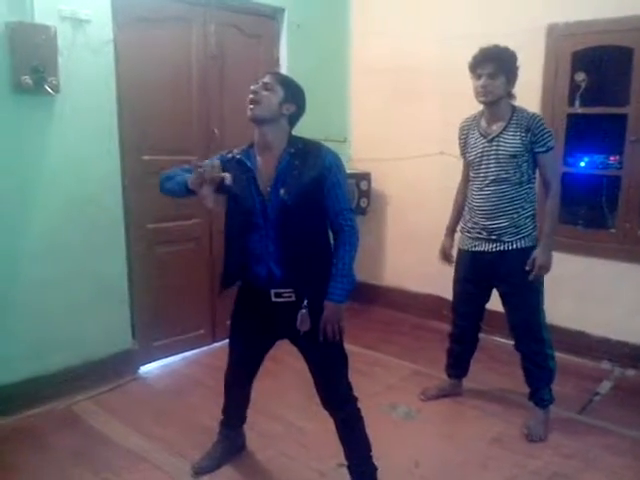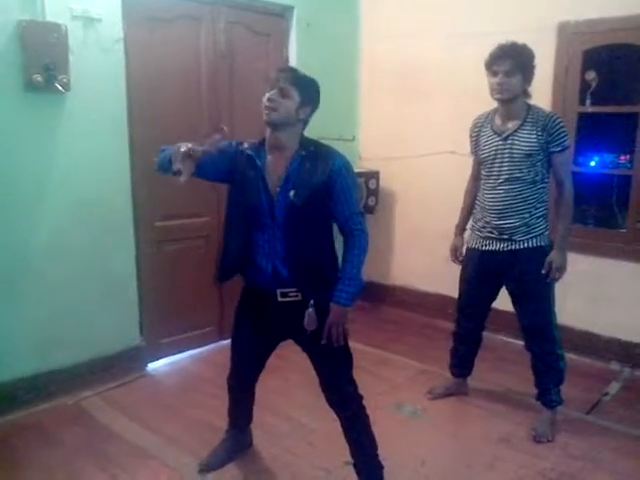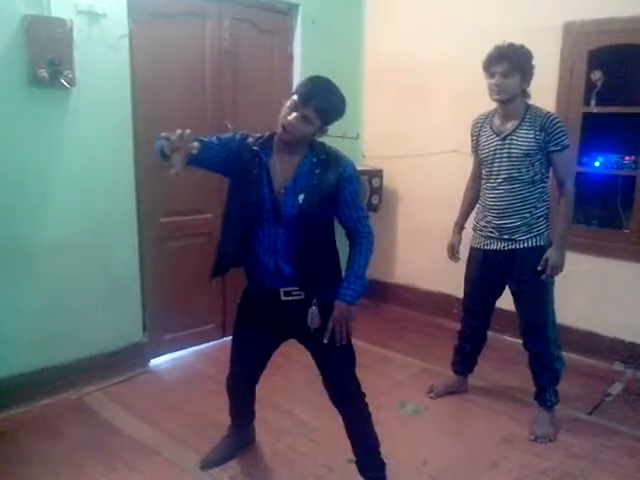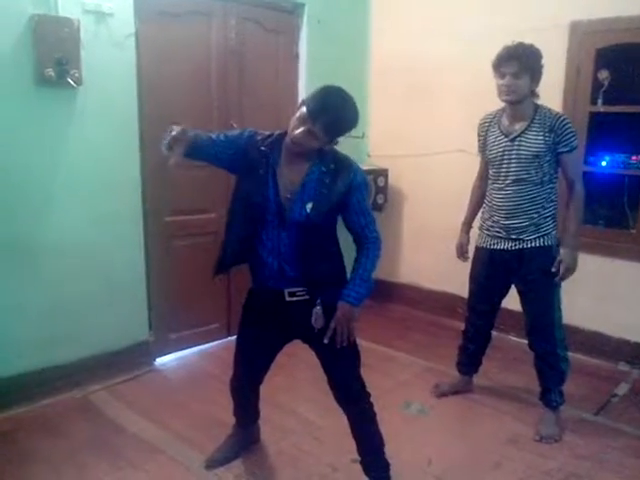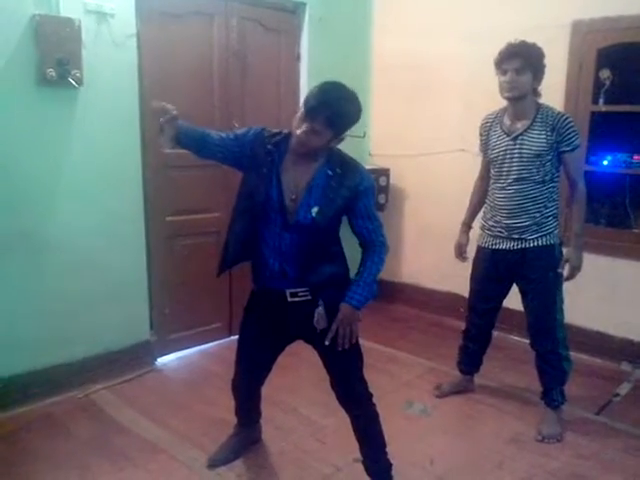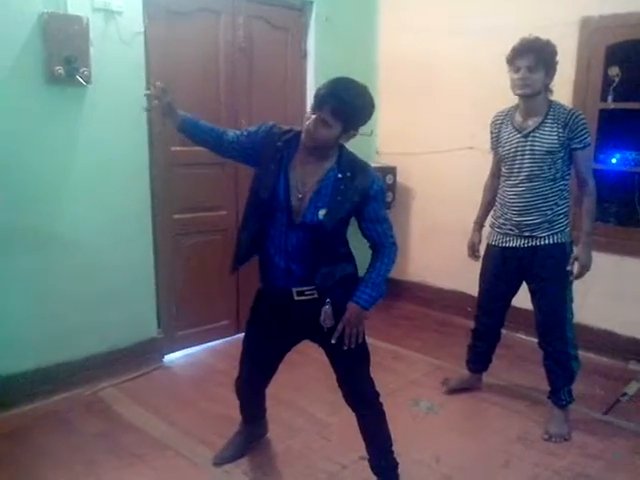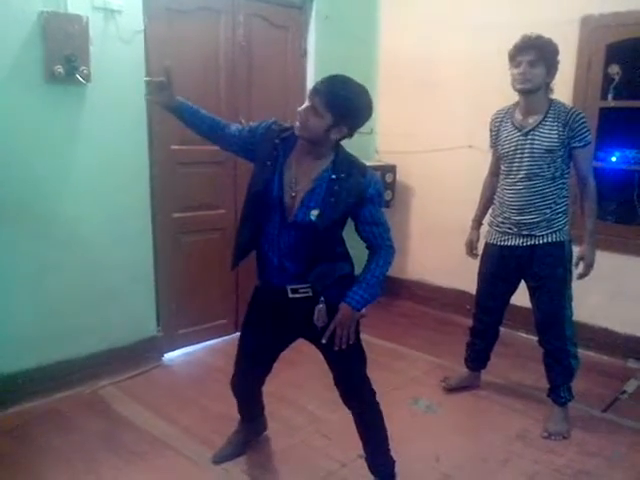
dt=0.4s
person 1, frame 1
left shoulder: (320, 161)
right shoulder: (233, 163)
left elbow: (346, 231)
right elbow: (168, 182)
left wrist: (335, 297)
right wrist: (194, 179)
left hip: (309, 300)
right hip: (254, 298)
left knee: (337, 395)
right knee: (237, 376)
right ankle: (230, 437)
person 1, frame 2
left shoulder: (330, 166)
right shoulder: (240, 157)
left elbow: (356, 235)
right elbow: (170, 160)
left wrist: (341, 300)
right wrist: (182, 157)
left hip: (313, 301)
right hip: (258, 299)
left knee: (343, 396)
right knee: (240, 377)
right ankle: (238, 434)
person 1, frame 3
left shoulder: (337, 171)
right shoulder: (244, 151)
left elbow: (362, 237)
right elbow: (190, 146)
left wrist: (347, 298)
right wrist: (175, 146)
left hip: (316, 300)
right hip: (260, 297)
left knee: (346, 395)
right knee: (239, 378)
right ankle: (241, 430)
person 1, frame 4
left shoulder: (345, 176)
right shoulder: (251, 148)
left elbow: (369, 241)
right elbow: (203, 143)
left wrist: (350, 299)
right wrist: (182, 140)
left hip: (321, 300)
right hip: (265, 297)
left knee: (351, 395)
right knee: (243, 378)
right ankle: (246, 430)
person 1, frame 5
left shoulder: (351, 179)
right shoulder: (260, 146)
left elbow: (376, 245)
right elbow: (211, 143)
left wrist: (354, 301)
right wrist: (176, 128)
left hip: (324, 300)
right hip: (267, 297)
left knee: (354, 396)
right knee: (245, 380)
right ankle: (247, 430)
person 1, frame 6
left shoulder: (362, 181)
right shoulder: (272, 143)
left elbow: (385, 247)
right elbow: (223, 140)
left wrist: (362, 301)
right wrist: (176, 117)
left hip: (332, 300)
right hip: (274, 297)
left knee: (361, 395)
right knee: (249, 380)
right ankle: (253, 427)
person 1, frame 7
left shoulder: (358, 182)
right shoulder: (271, 140)
left elbow: (382, 249)
right elbow: (223, 132)
left wrist: (354, 303)
right wrist: (172, 103)
left hip: (327, 299)
right hip: (271, 294)
left knee: (357, 394)
right knee: (244, 378)
right ankle: (252, 425)
person 2, frame 1
left shoulder: (532, 126)
right shoulder: (467, 128)
left elbow: (552, 188)
left wrist: (545, 245)
right wrist: (449, 232)
left hip: (518, 248)
right hip: (472, 246)
left knee: (529, 330)
right knee: (463, 320)
left ankle: (541, 404)
right ankle: (454, 379)
person 2, frame 2
left shoulder: (548, 125)
right shoulder: (479, 126)
left elbow: (565, 188)
left wrist: (560, 246)
right wrist: (459, 230)
left hip: (530, 248)
right hip: (482, 245)
left knee: (539, 330)
right knee: (467, 317)
left ankle: (549, 405)
right ankle: (458, 378)
person 2, frame 3
left shoulder: (547, 125)
right shoulder: (480, 125)
left elbow: (566, 187)
left wrist: (558, 244)
right wrist: (458, 226)
left hip: (530, 246)
right hip: (485, 243)
left knee: (538, 328)
right knee: (473, 316)
left ankle: (546, 404)
right ankle: (460, 376)
person 2, frame 4
left shoulder: (556, 126)
right shoulder: (487, 125)
left elbow: (575, 187)
left wrist: (570, 244)
right wrist: (465, 227)
left hip: (537, 247)
right hip: (491, 243)
left knee: (544, 328)
right knee: (477, 315)
left ankle: (551, 405)
right ankle: (465, 376)
person 2, frame 5
left shoulder: (558, 124)
right shoulder: (489, 125)
left elbow: (577, 186)
left wrist: (576, 244)
right wrist: (465, 226)
left hip: (539, 247)
right hip: (492, 243)
left knee: (546, 328)
right knee: (478, 315)
left ankle: (553, 405)
right ankle: (466, 375)
person 2, frame 6
left shoulder: (569, 122)
right shoulder: (500, 122)
left elbow: (586, 184)
left wrist: (585, 242)
right wrist: (477, 226)
left hip: (550, 245)
right hip: (502, 241)
left knee: (555, 328)
right knee: (487, 313)
left ankle: (560, 404)
right ankle: (474, 373)
person 2, frame 7
left shoulder: (570, 120)
right shoulder: (500, 120)
left elbow: (587, 182)
left wrist: (589, 239)
right wrist: (475, 224)
left hip: (549, 243)
right hip: (501, 239)
left knee: (554, 325)
right knee: (485, 311)
left ankle: (560, 402)
right ankle: (473, 371)
